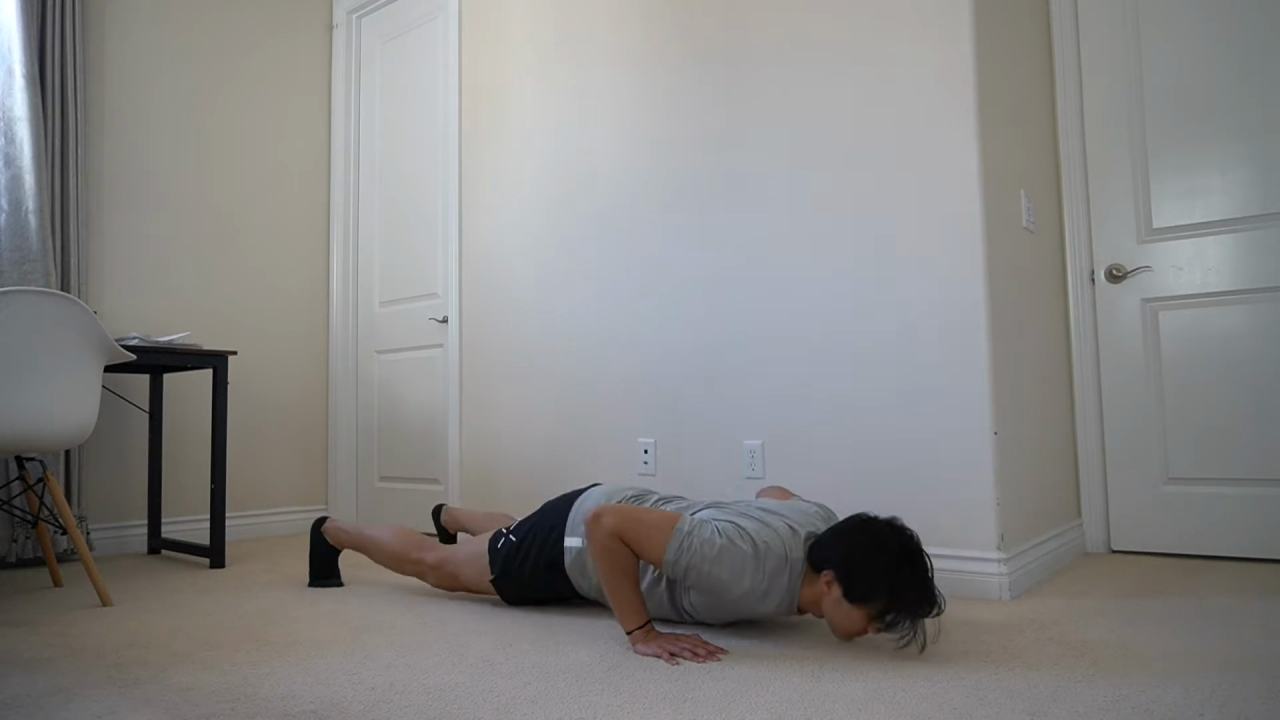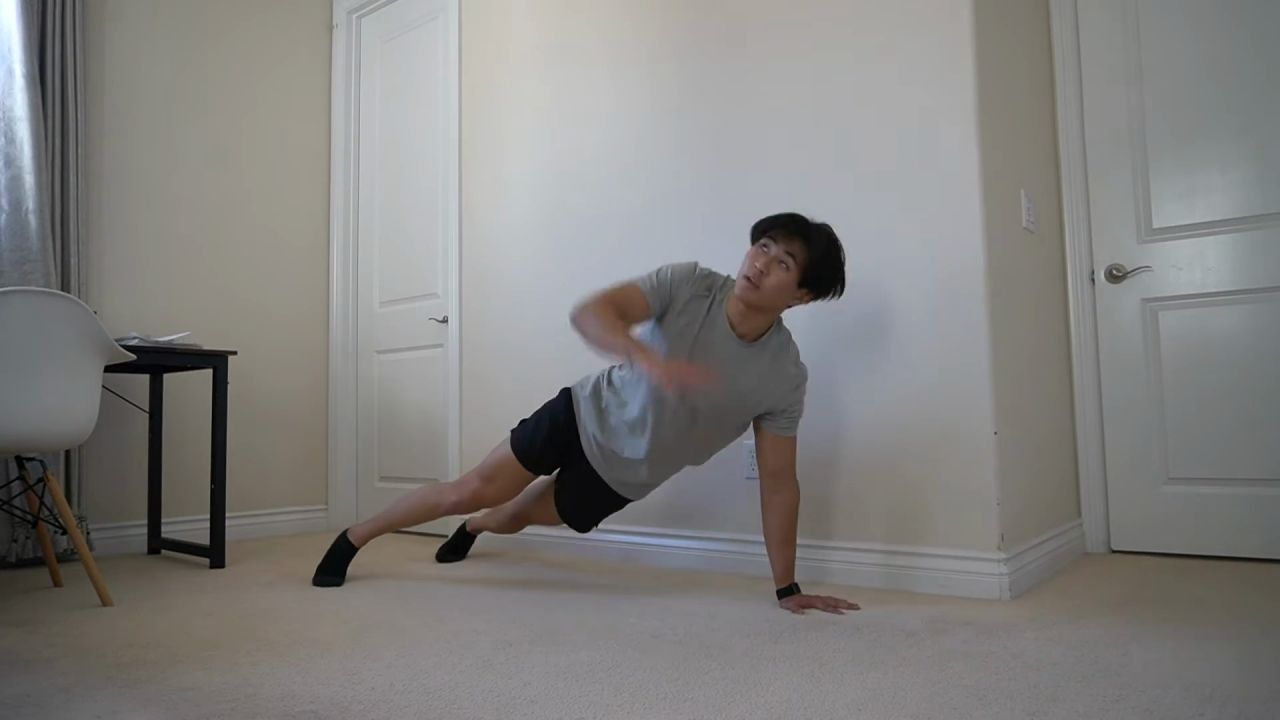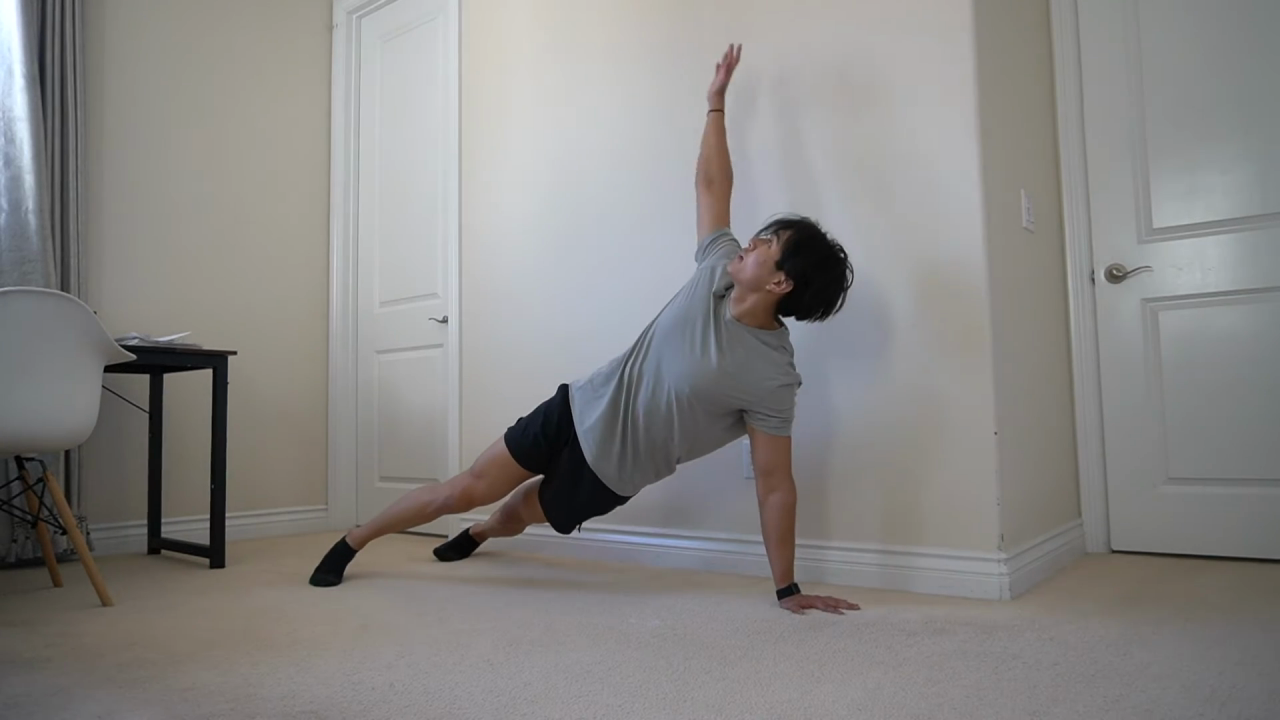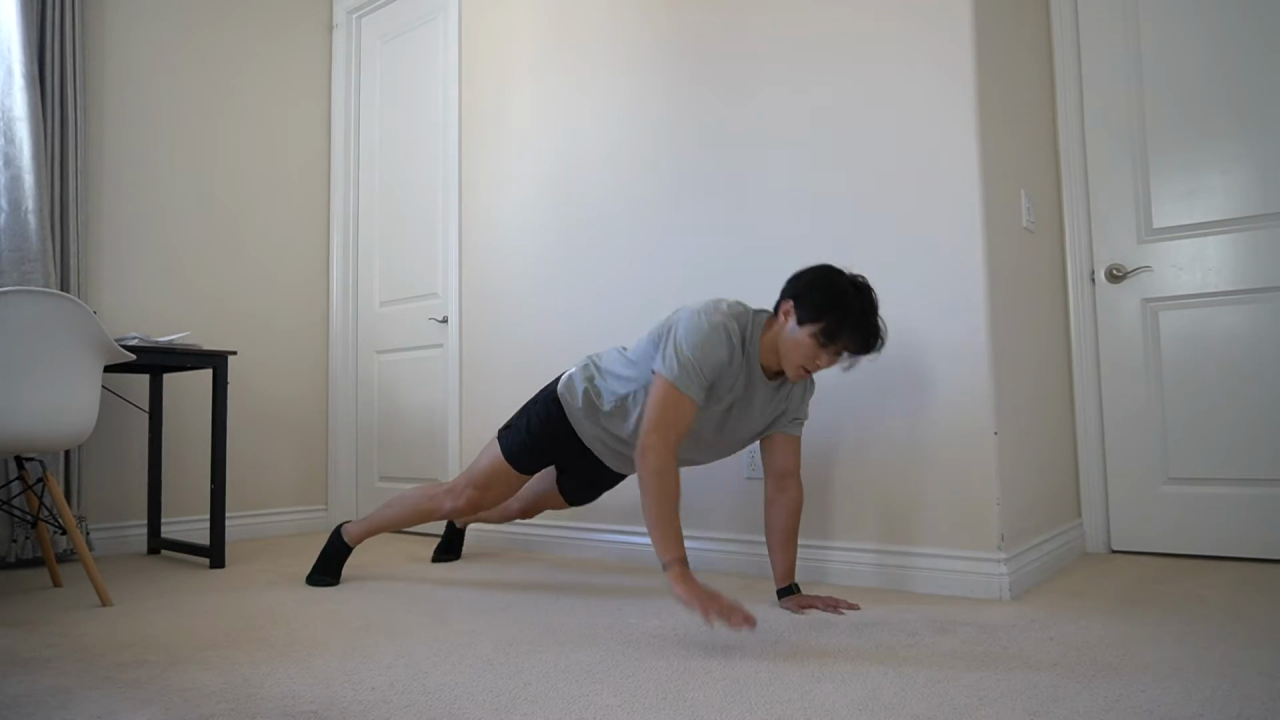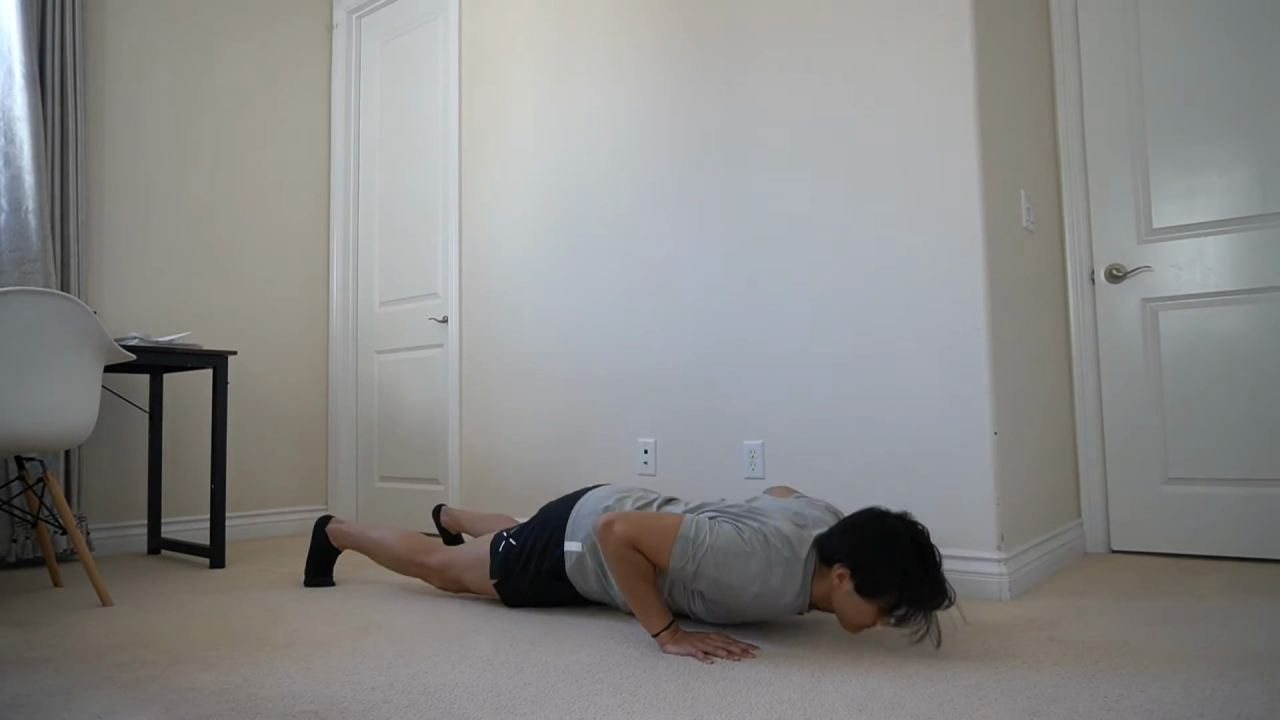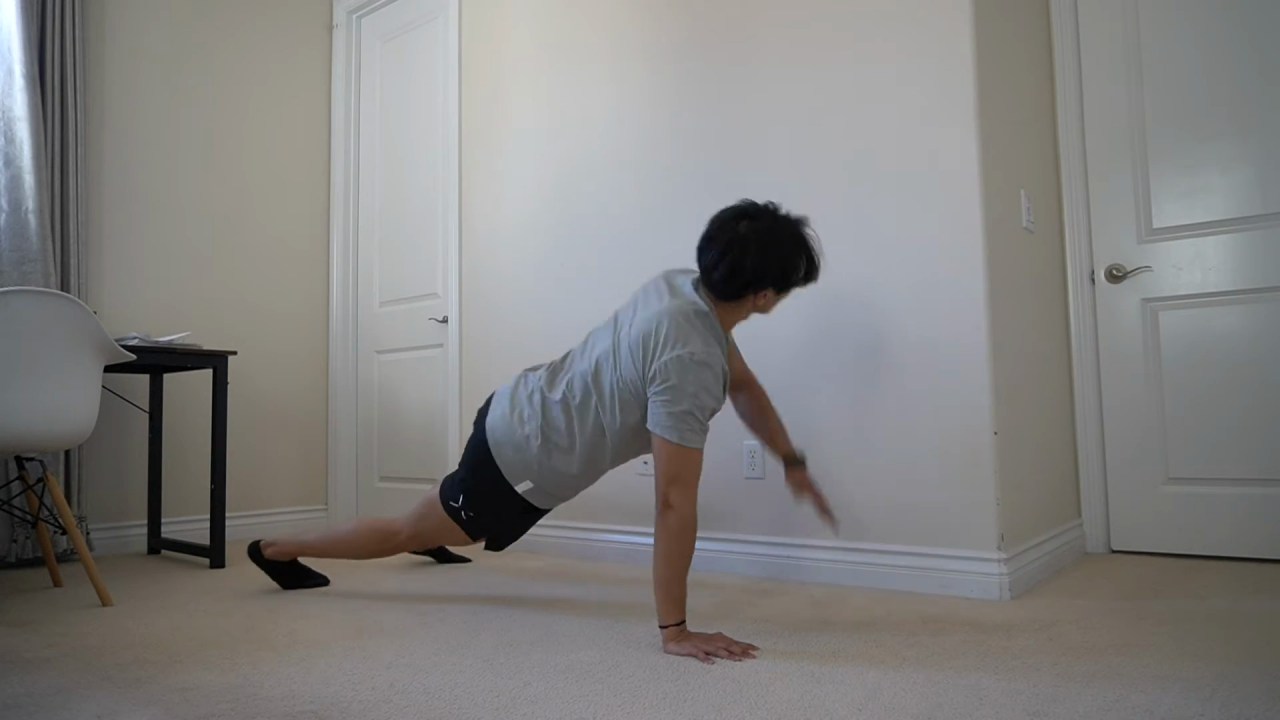
dt=0.7s
person 1, frame 1
left shoulder: (824, 528)
right shoulder: (744, 567)
left elbow: (773, 493)
right elbow: (606, 525)
left wrist: (790, 600)
right wrist: (642, 631)
left hip: (615, 516)
right hip: (582, 534)
left knee: (506, 537)
right knee: (442, 567)
left ankle: (450, 515)
right ankle: (333, 531)
person 1, frame 2
left shoulder: (785, 376)
right shoulder: (689, 285)
left elbow: (780, 483)
right elbow: (589, 311)
left wrist: (787, 589)
right wrist: (648, 356)
left hip: (623, 474)
right hip: (587, 416)
left knee: (520, 515)
right knee: (472, 491)
left ankle: (474, 531)
right ankle: (353, 538)
person 1, frame 3
left shoulder: (772, 377)
right shoulder: (721, 275)
left elbow: (775, 485)
right elbow: (713, 187)
left wrist: (787, 590)
right wrist: (716, 100)
left hip: (610, 474)
right hip: (580, 412)
left knee: (519, 512)
right knee: (464, 492)
left ankle: (475, 535)
right ankle: (352, 542)
person 1, frame 4
left shoulder: (796, 388)
right shoulder: (714, 329)
left elbow: (784, 483)
right elbow: (656, 447)
left wrist: (788, 588)
right wrist: (680, 577)
left hip: (615, 454)
right hip: (580, 406)
left knee: (522, 506)
right knee: (465, 494)
left ankle: (458, 528)
right ankle: (348, 535)
person 1, frame 5
left shoulder: (827, 524)
right shoulder: (758, 569)
left elbow: (778, 491)
right elbow: (615, 532)
left wrist: (797, 601)
right wrist: (669, 631)
left hip: (611, 511)
right hip: (583, 541)
left knee: (516, 534)
right knee: (442, 568)
left ankle: (452, 516)
right ankle: (336, 531)
person 1, frame 6
left shoulder: (680, 285)
right shoulder: (692, 361)
left elbow: (740, 380)
right elbow: (674, 502)
left wrist: (792, 460)
right wrist: (674, 629)
left hip: (520, 409)
right hip: (519, 460)
right knee: (406, 533)
left ankle: (430, 535)
right ankle: (276, 551)
